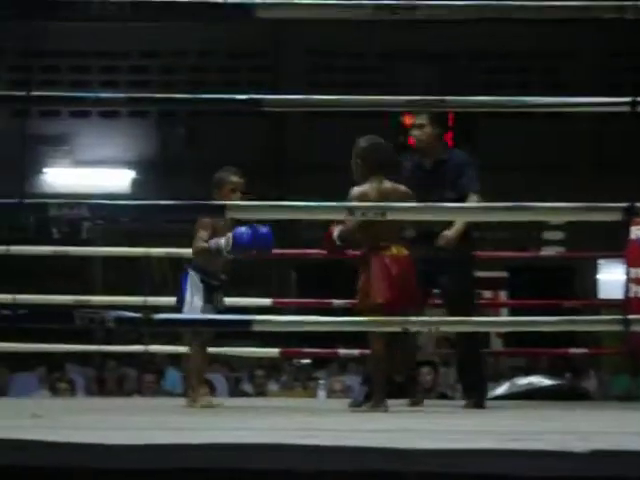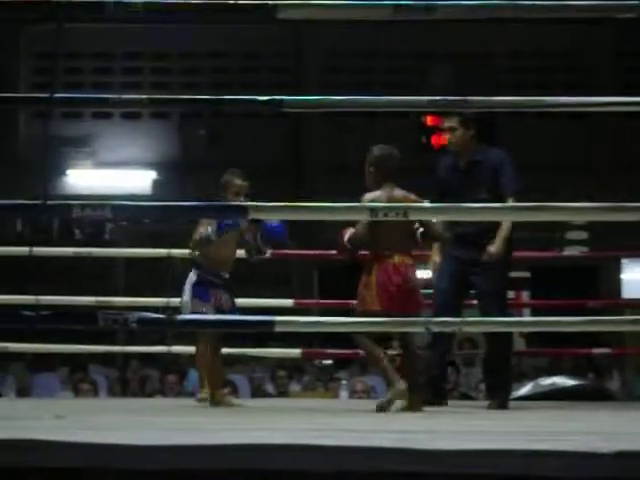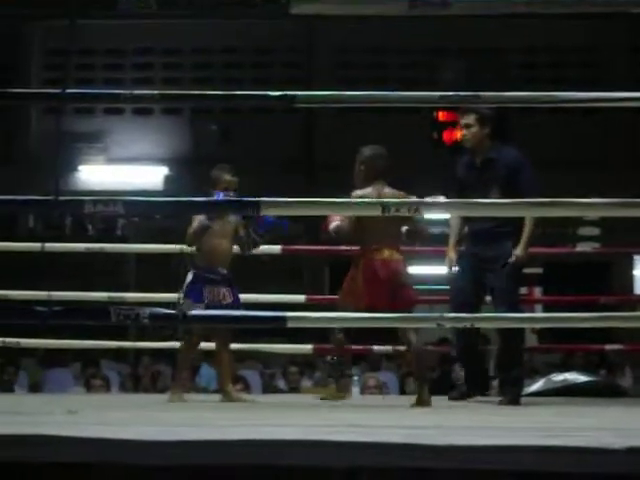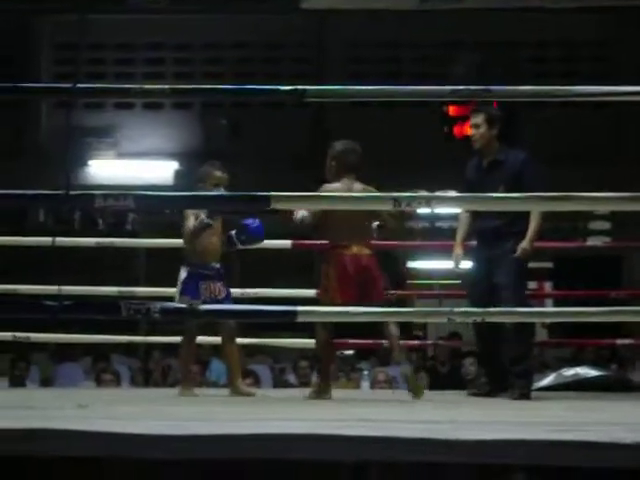
dt=0.2s
person 1, frame 1
left shoulder: (460, 160)
right shoulder: (410, 166)
left elbow: (473, 201)
left wrist: (456, 230)
left hip: (453, 250)
right hip: (419, 249)
left knee: (463, 318)
left ankle: (474, 390)
person 1, frame 2
left shoulder: (496, 159)
right shoulder: (445, 166)
left elbow: (511, 203)
left wrist: (500, 241)
right wrist: (436, 250)
left hip: (488, 252)
right hip: (456, 250)
left knee: (495, 320)
right knee: (441, 316)
left ankle: (498, 392)
right ankle: (434, 388)
person 1, frame 3
left shoulder: (512, 159)
right shoulder: (463, 165)
left wrist: (523, 244)
right wrist: (452, 246)
left hip: (504, 248)
right hip: (472, 247)
left knee: (506, 315)
right knee: (460, 311)
left ankle: (510, 387)
right ankle: (474, 380)
person 1, frame 4
left shoulder: (518, 161)
right shoulder: (473, 167)
left wrist: (529, 239)
right wrist: (459, 243)
left hip: (510, 246)
right hip: (483, 247)
left knee: (513, 310)
right knee: (480, 311)
left ankle: (520, 381)
right ankle: (496, 378)
person 2, frame 1
left shoulder: (358, 193)
right shoulder: (404, 192)
left elbow: (350, 232)
left wrist: (336, 234)
left hip: (376, 262)
right hip: (402, 260)
left knee: (376, 330)
left ankle: (379, 397)
person 2, frame 2
left shoulder: (370, 199)
right shoulder: (413, 200)
left elbow: (362, 237)
right elbow: (432, 233)
left wrist: (348, 238)
left hip: (381, 269)
right hip: (406, 267)
left knee: (362, 332)
right knee: (406, 335)
left ankle: (396, 381)
right ankle: (414, 396)
person 2, frame 3
left shoulder: (359, 195)
right shoulder: (401, 197)
left elbow: (348, 231)
left wrist: (333, 224)
left hip: (369, 263)
right hip: (396, 263)
right knee: (407, 328)
left ankle: (341, 384)
right ankle: (423, 390)
person 2, frame 4
left shoulder: (328, 190)
right shoulder: (371, 193)
left elbow: (314, 223)
right elbow: (387, 224)
left wrist: (300, 214)
left hip: (341, 259)
right hip: (366, 258)
left knee: (324, 320)
left ankle: (323, 386)
right ankle: (405, 369)
person 3, frame 1
left shoulder: (232, 220)
right shoulder: (209, 218)
left elbow: (234, 250)
right elbow: (197, 249)
left wrist: (253, 242)
right wrist: (222, 245)
left hip: (216, 281)
right hip: (199, 279)
left knee: (205, 337)
right knee: (201, 336)
left ankle: (195, 390)
right ankle: (195, 392)
person 3, frame 2
left shoulder: (243, 223)
right shoulder: (211, 216)
left elbow: (255, 253)
right elbow: (194, 245)
left wrist: (264, 236)
right wrist: (212, 231)
left hip: (223, 283)
right hip: (203, 279)
left knee: (217, 337)
right knee: (205, 332)
left ankle: (217, 392)
right ankle: (205, 386)
person 3, frame 3
left shoulder: (234, 218)
right shoulder: (202, 212)
left elbow: (247, 247)
right elbow: (190, 239)
right wrist: (206, 220)
left hip: (224, 281)
right hip: (201, 279)
left knee: (224, 335)
right knee: (193, 335)
left ankle: (227, 388)
right ankle: (178, 387)
person 3, frame 4
left shoulder: (217, 214)
right shoulder: (192, 210)
right elbow: (188, 239)
left wrist: (237, 237)
right wrist: (205, 219)
left hip: (216, 275)
right hip: (195, 275)
left knee: (229, 328)
right knee: (191, 330)
left ankle: (236, 382)
right ankle: (187, 384)
